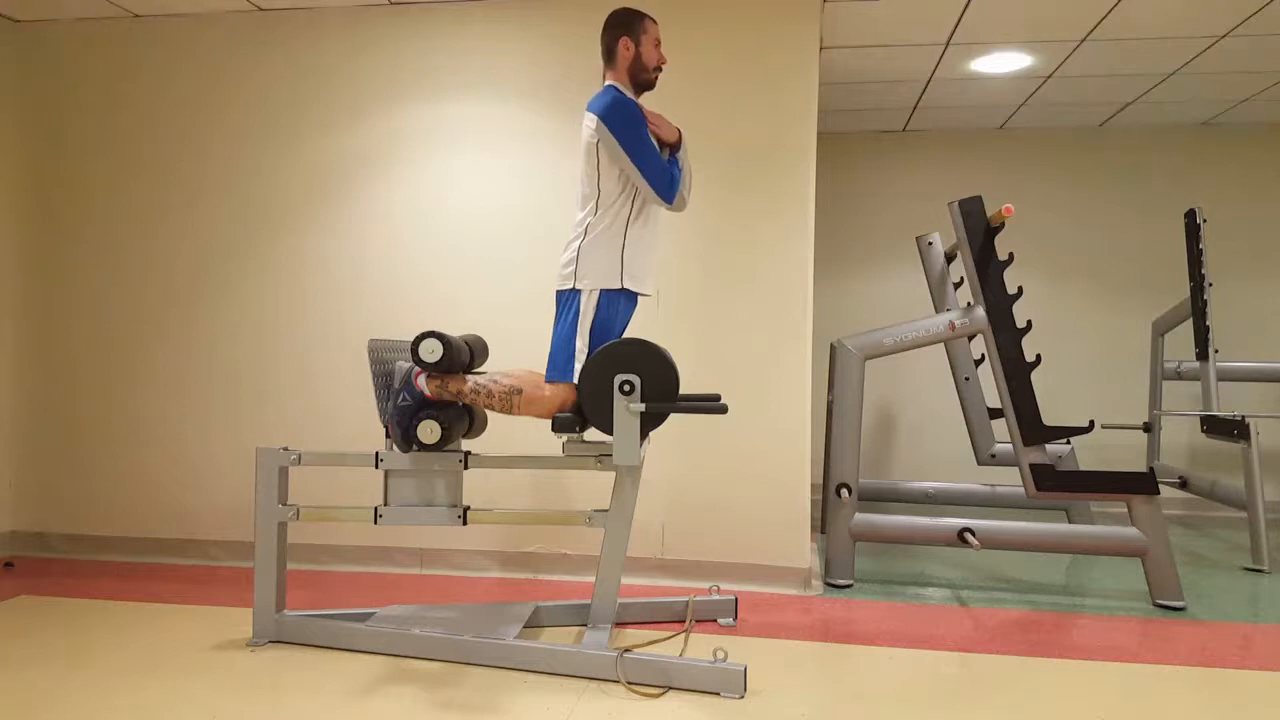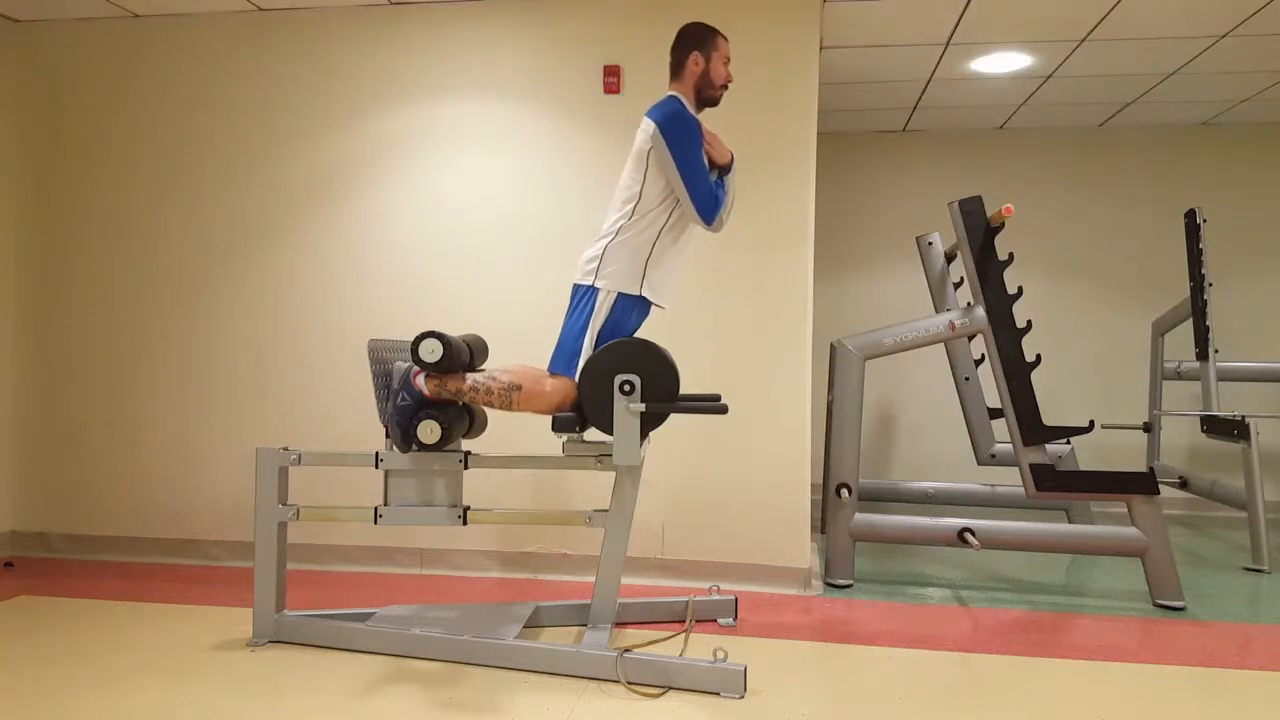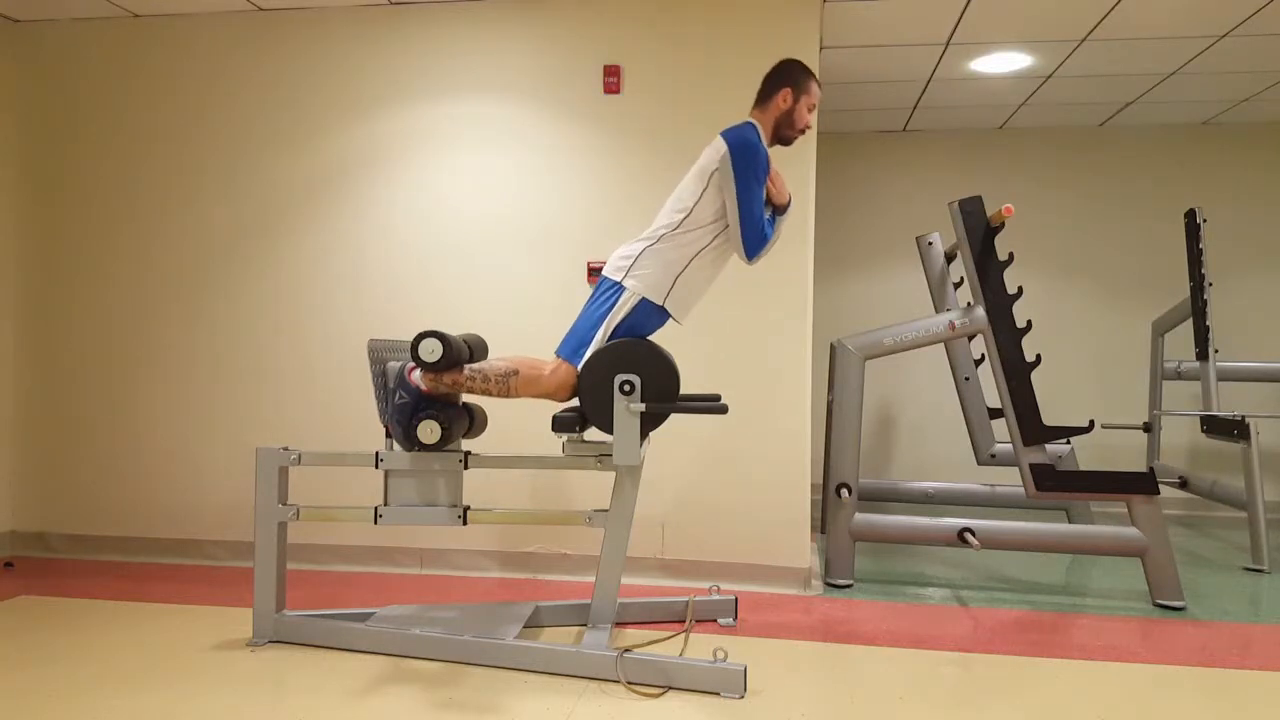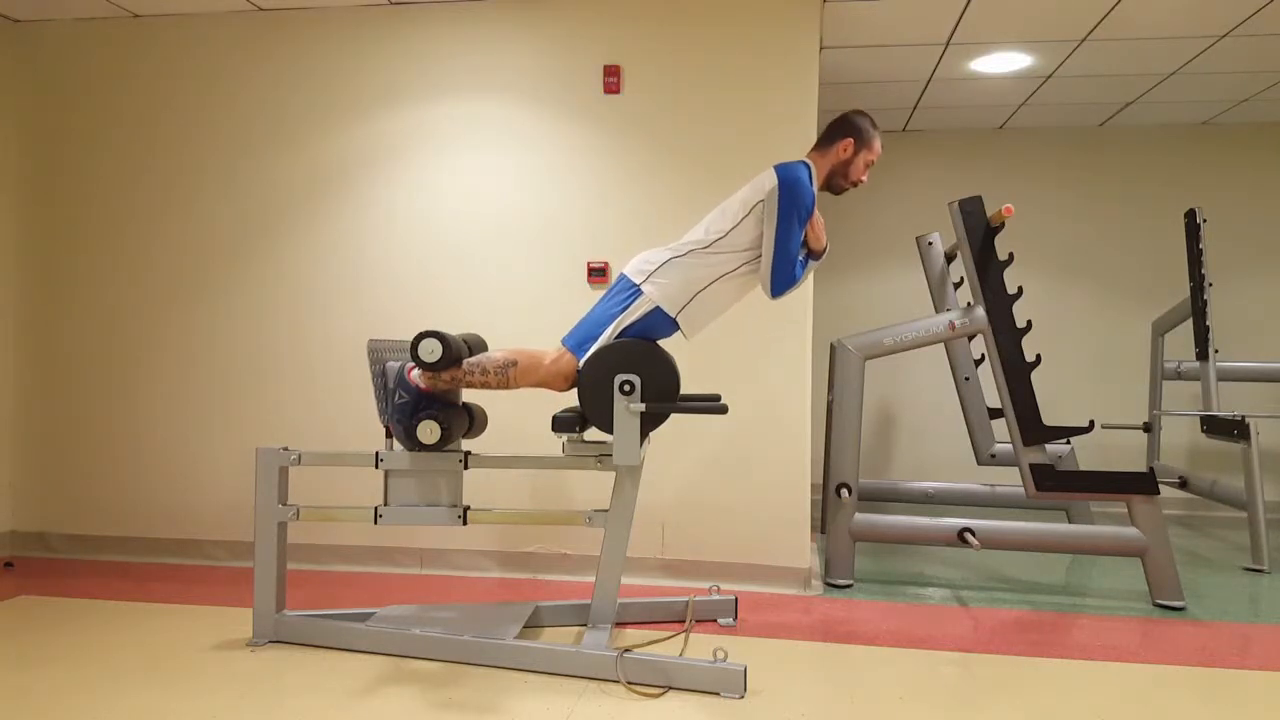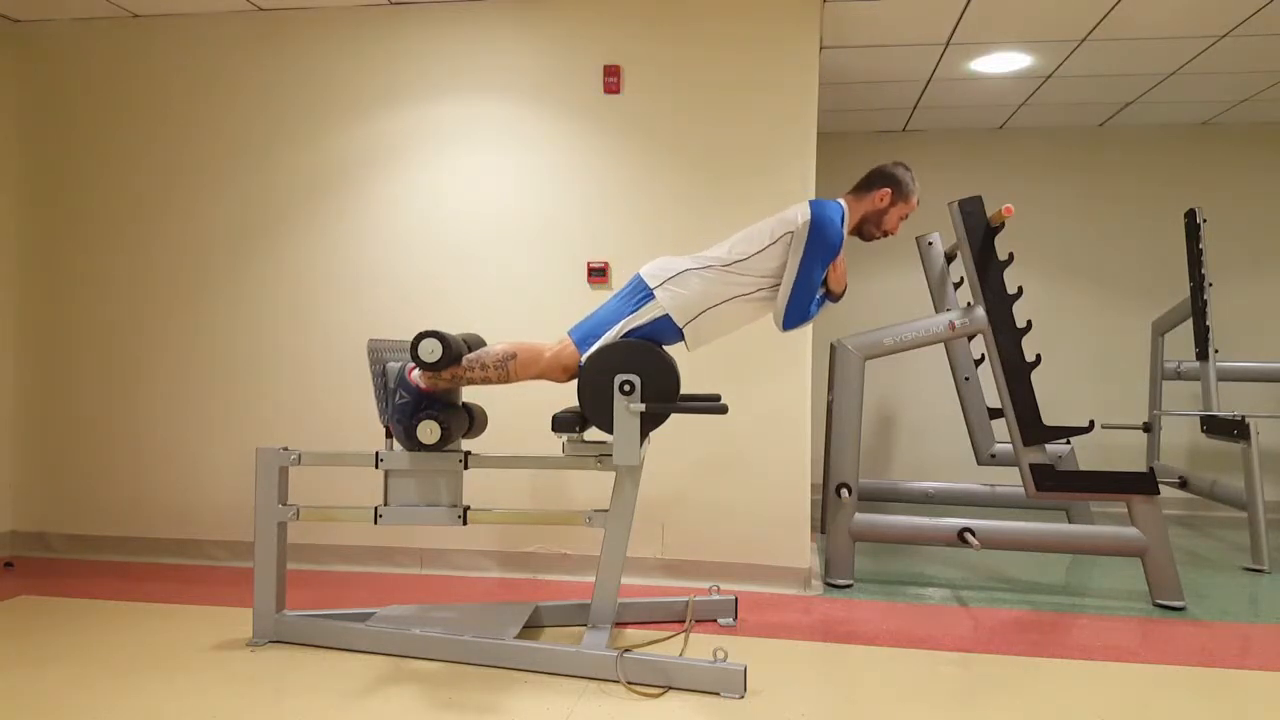
dt=1s
person 1, frame 1
left shoulder: (624, 112)
right shoulder: (617, 107)
left elbow: (679, 196)
right elbow: (668, 193)
left wrist: (673, 143)
right wrist: (670, 151)
left hip: (612, 278)
right hip: (598, 278)
left knee: (561, 389)
right knee: (560, 396)
left ankle: (433, 381)
right ankle: (425, 384)
person 1, frame 2
left shoulder: (680, 125)
right shoulder: (676, 118)
left elbow: (716, 217)
right elbow: (708, 214)
left wrist: (723, 165)
right wrist: (719, 169)
left hip: (627, 284)
right hip: (614, 281)
left knee: (561, 386)
right knee: (559, 392)
left ankle: (433, 381)
right ankle: (422, 382)
person 1, frame 3
left shoulder: (744, 147)
right shoulder: (747, 145)
left elbow: (751, 243)
right elbow: (750, 246)
left wrist: (778, 205)
right wrist: (776, 209)
left hip: (643, 286)
right hip: (641, 284)
left knee: (565, 379)
right knee: (560, 379)
left ankle: (440, 375)
right ankle: (422, 379)
person 1, frame 4
left shoulder: (791, 183)
right shoulder: (795, 183)
left elbow: (774, 272)
right elbow: (777, 281)
left wrist: (812, 249)
right wrist: (813, 251)
left hip: (657, 290)
right hip: (657, 293)
left knee: (560, 370)
right knee: (557, 369)
left ankle: (435, 372)
right ankle: (419, 378)
person 1, frame 5
left shoulder: (820, 219)
right shoulder: (827, 224)
left elbow: (785, 300)
right elbow: (789, 315)
left wrist: (827, 288)
right wrist: (832, 291)
left hip: (667, 295)
right hip: (667, 299)
left knee: (560, 363)
right knee: (556, 359)
left ankle: (436, 368)
right ankle: (421, 378)
